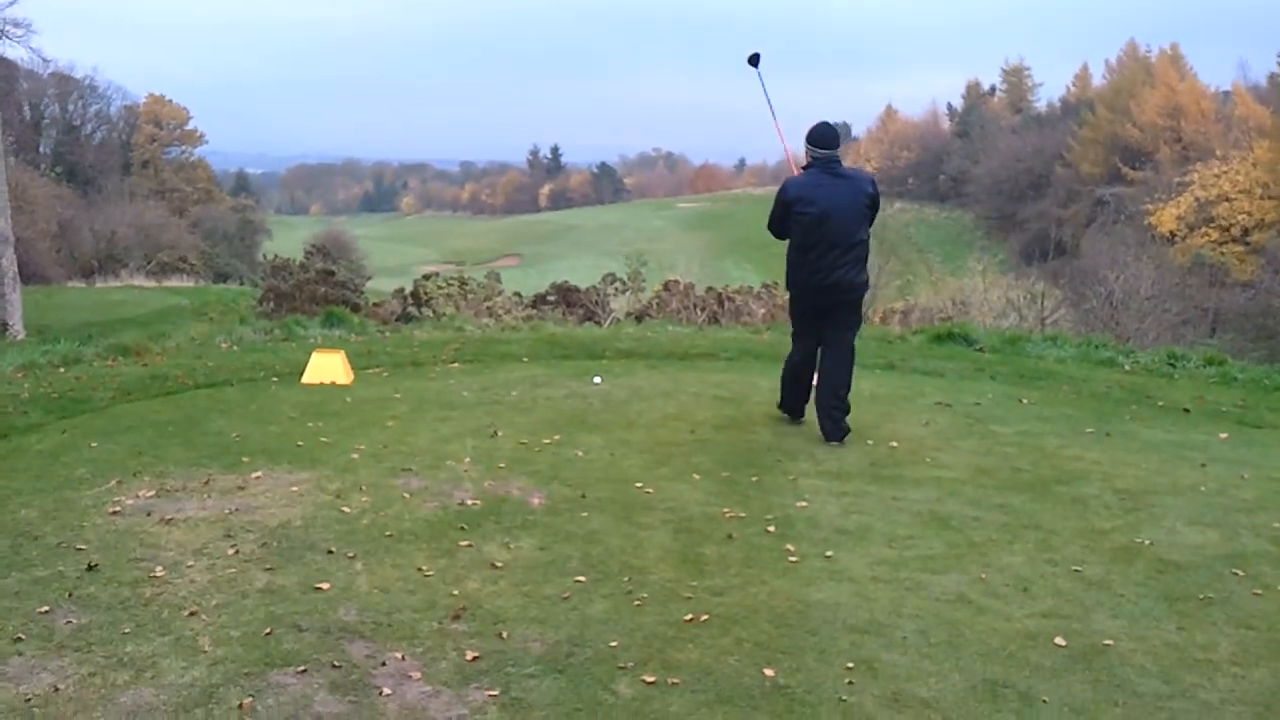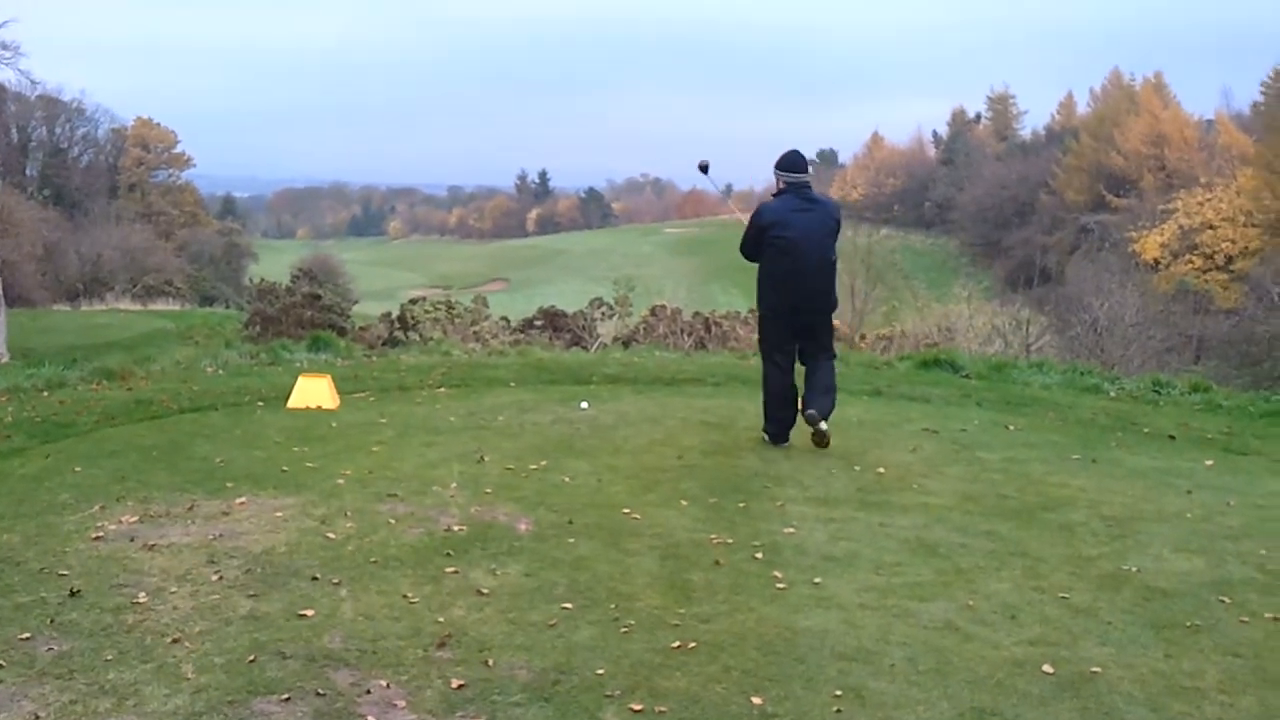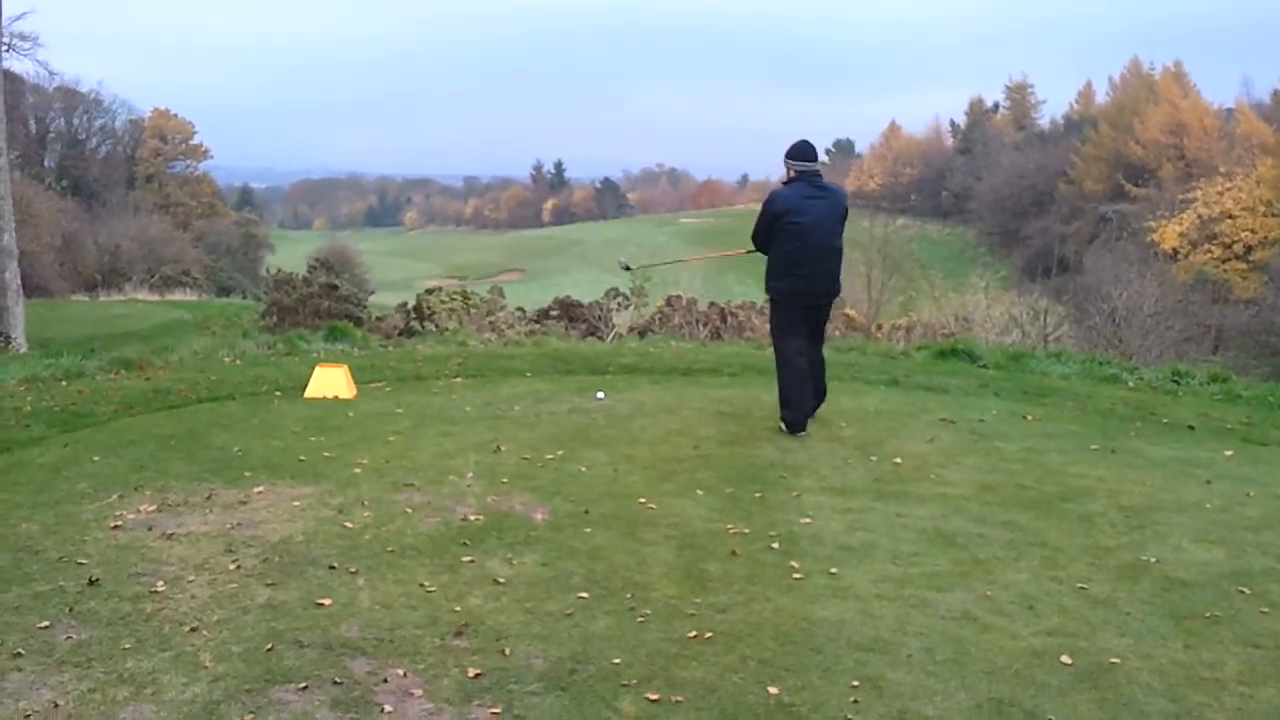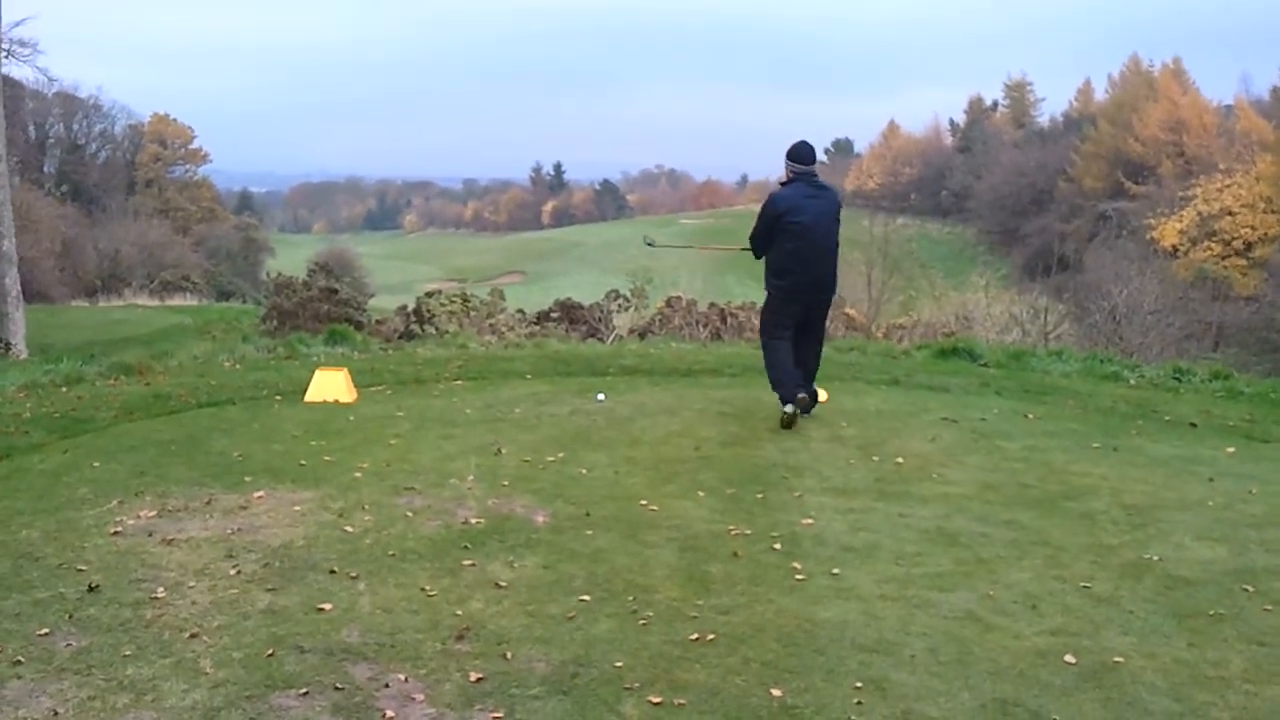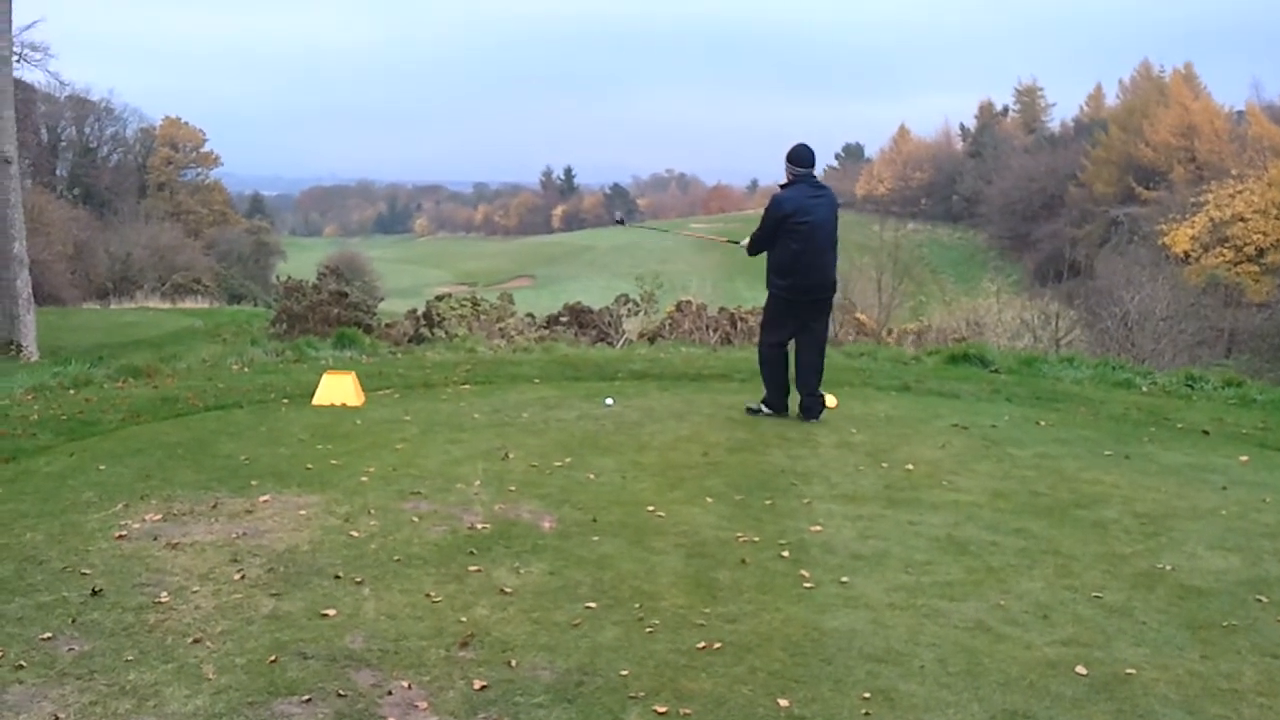
dt=0.3s
person 1, frame 1
left shoulder: (794, 187)
right shoulder: (865, 183)
left elbow: (777, 229)
left hip: (806, 283)
right hip: (849, 284)
left knee: (804, 345)
right knee: (839, 352)
left ankle: (792, 406)
right ankle: (834, 426)
person 1, frame 2
left shoulder: (767, 212)
right shoulder: (831, 209)
left elbow: (749, 252)
left hip: (777, 304)
right hip: (820, 302)
left knee: (777, 365)
right knee: (820, 358)
left ankle: (778, 431)
right ankle: (819, 411)
person 1, frame 3
left shoulder: (779, 199)
right shoulder: (838, 197)
left elbow: (760, 240)
left hip: (788, 288)
right hip: (825, 286)
left knee: (790, 350)
right knee: (813, 344)
left ankle: (795, 419)
right ankle: (813, 402)
person 1, frame 4
left shoulder: (779, 199)
right shoulder: (832, 197)
left elbow: (758, 240)
left wrist: (762, 252)
left hip: (786, 284)
right hip: (822, 284)
left knee: (776, 338)
right knee: (810, 340)
left ankle: (792, 395)
right ankle: (805, 397)
person 1, frame 5
left shoulder: (783, 200)
right shoulder: (828, 198)
left elbow: (762, 239)
left wrist: (750, 245)
right wrist: (758, 241)
left hip: (788, 285)
right hip: (821, 284)
left knee: (772, 341)
right knee: (813, 344)
left ankle: (775, 402)
right ankle: (811, 406)
